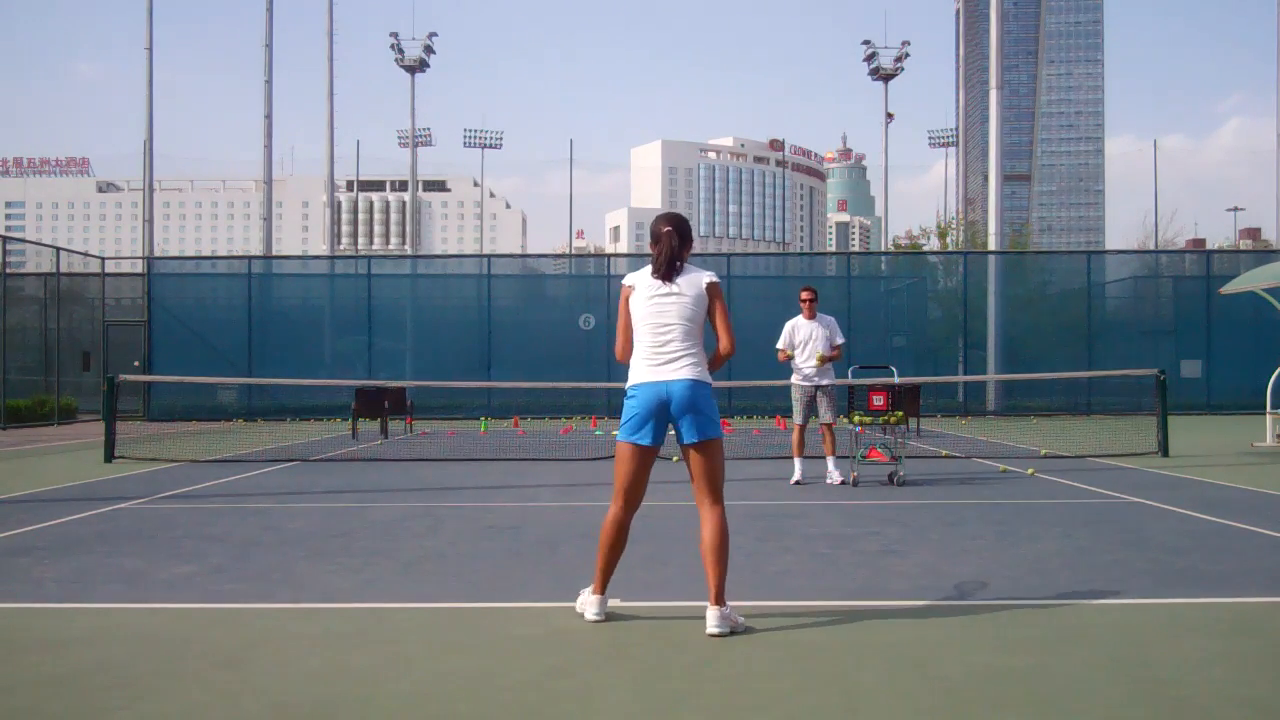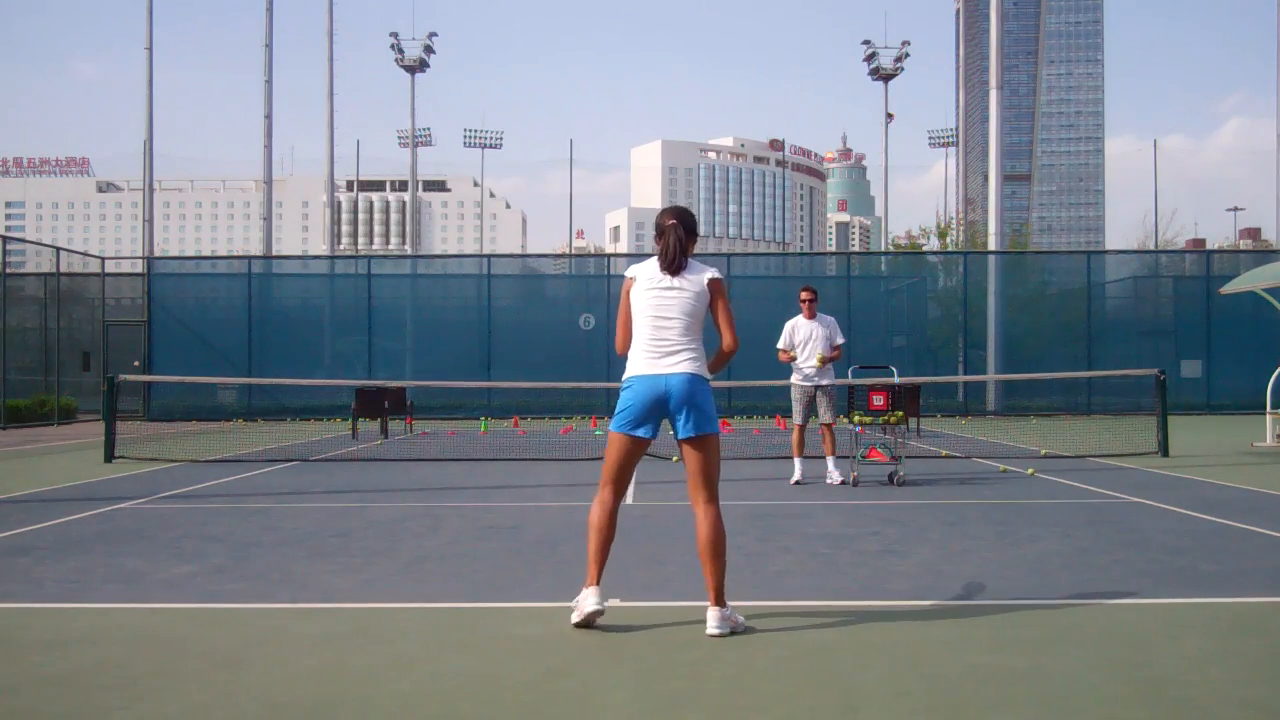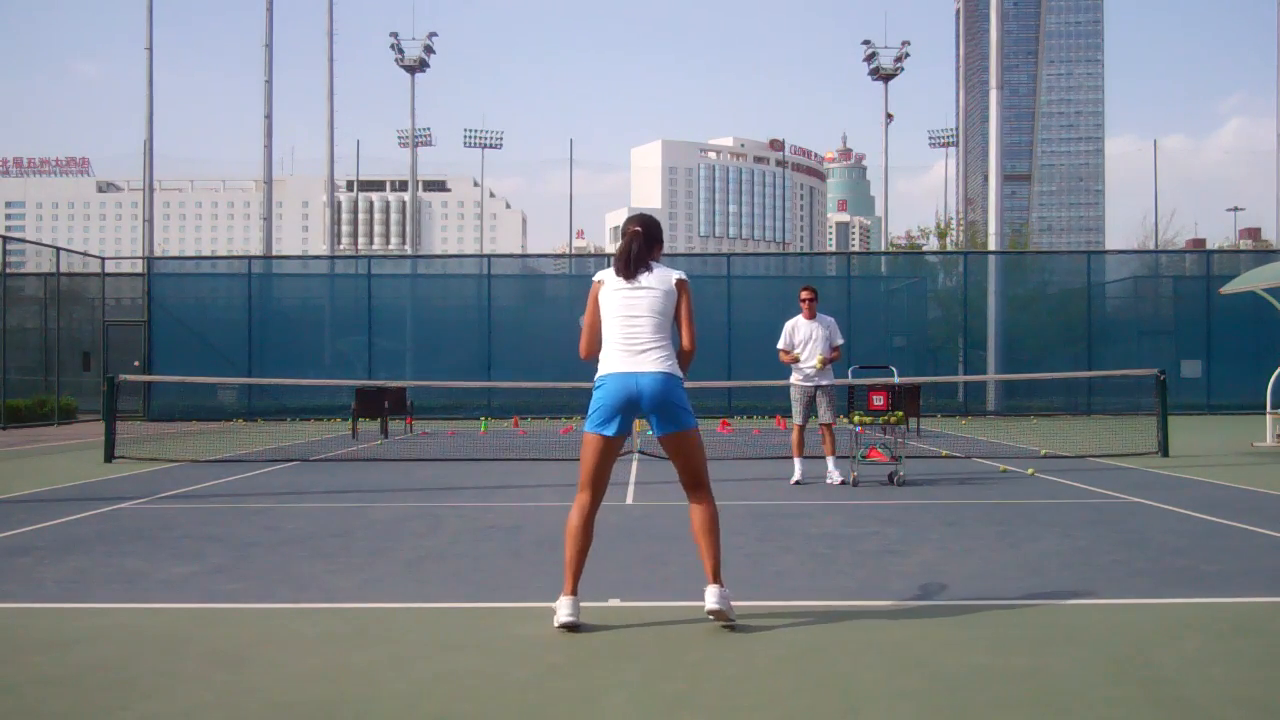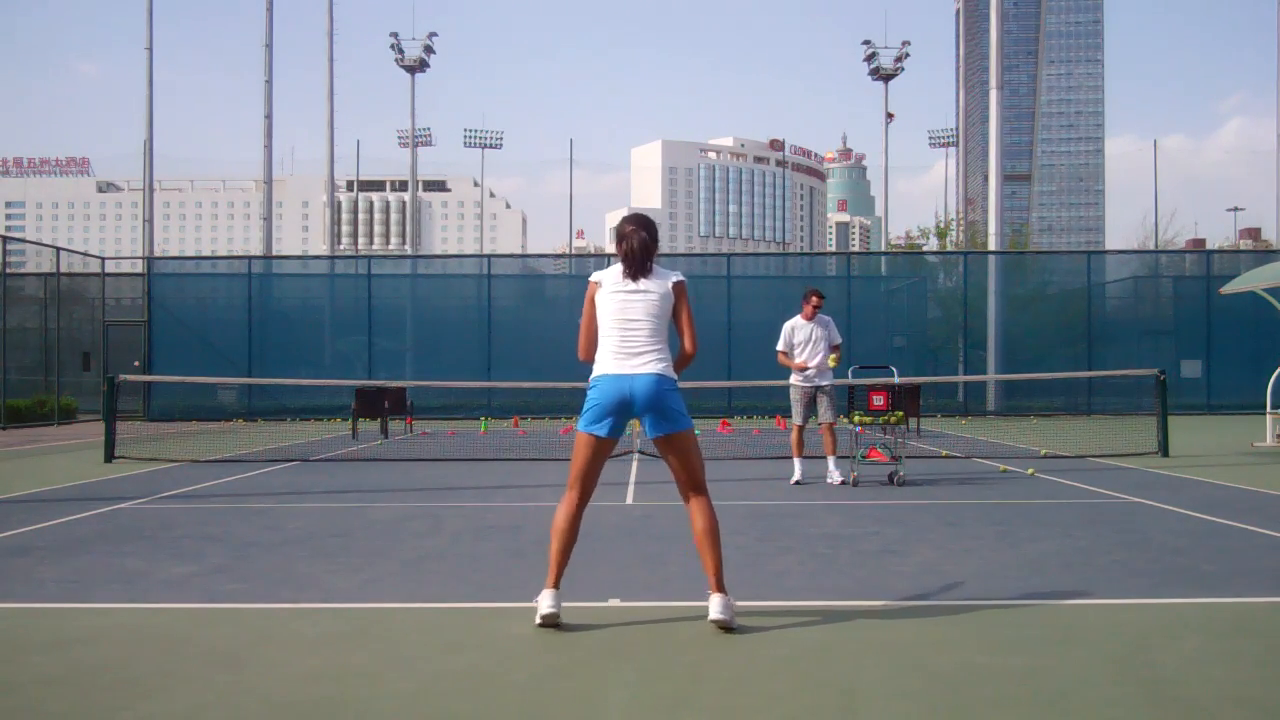
dt=0.4s
person 1, frame 1
left shoulder: (632, 283)
right shoulder: (706, 281)
left elbow: (622, 353)
right elbow: (728, 345)
left hip: (643, 392)
right hip: (692, 391)
left knee: (623, 503)
right knee: (710, 504)
left ankle: (596, 596)
right ankle: (717, 609)
person 1, frame 2
left shoulder: (635, 274)
right shoulder: (709, 277)
left elbow: (622, 344)
right elbow: (730, 343)
left hip: (640, 383)
right hip: (688, 384)
left knee: (608, 492)
right knee: (705, 500)
left ankle: (592, 591)
right ankle: (718, 609)
person 1, frame 3
left shoulder: (602, 280)
right shoulder: (675, 278)
left elbow: (586, 350)
right elbow: (689, 344)
left hip: (612, 383)
right hip: (663, 383)
left knee: (587, 496)
right knee: (699, 492)
left ankle: (568, 599)
right ankle: (714, 589)
person 1, frame 4
left shoulder: (599, 281)
right shoulder: (673, 281)
left elbow: (586, 347)
right elbow: (689, 349)
left hip: (606, 385)
right hip: (658, 387)
left knee: (575, 496)
right knee: (697, 494)
left ankle: (550, 594)
right ankle: (718, 596)
person 2, frame 1
left shoulder: (829, 322)
right shoulder: (792, 325)
left elbow: (838, 351)
right elbow: (781, 354)
left wrist: (828, 357)
right wrist: (784, 356)
left hip: (825, 381)
right hip: (801, 382)
left knee: (827, 425)
right knee: (799, 426)
left ankle: (832, 470)
right ankle: (798, 471)
person 2, frame 2
left shoulder: (829, 322)
right shoulder: (792, 325)
left elbow: (838, 351)
right elbow: (781, 353)
left wrist: (828, 359)
right wrist: (786, 357)
left hip: (825, 382)
right hip: (801, 382)
left knee: (827, 425)
right knee: (799, 426)
left ankle: (832, 470)
right ankle: (798, 471)
person 2, frame 3
left shoulder: (829, 323)
right shoulder: (791, 325)
left elbow: (837, 352)
right elbow: (782, 354)
left wrist: (828, 360)
right wrist: (788, 359)
left hip: (825, 382)
right hip: (800, 382)
left knee: (827, 426)
right knee: (798, 426)
left ankle: (832, 471)
right ankle: (798, 471)
person 2, frame 4
left shoulder: (827, 322)
right shoulder: (791, 326)
left elbow: (836, 347)
right elbow: (781, 355)
left wrist: (835, 358)
right wrist: (794, 365)
left hip: (825, 382)
right hip: (800, 383)
left knee: (828, 425)
right knee: (798, 426)
left ankle: (833, 470)
right ankle: (797, 471)
